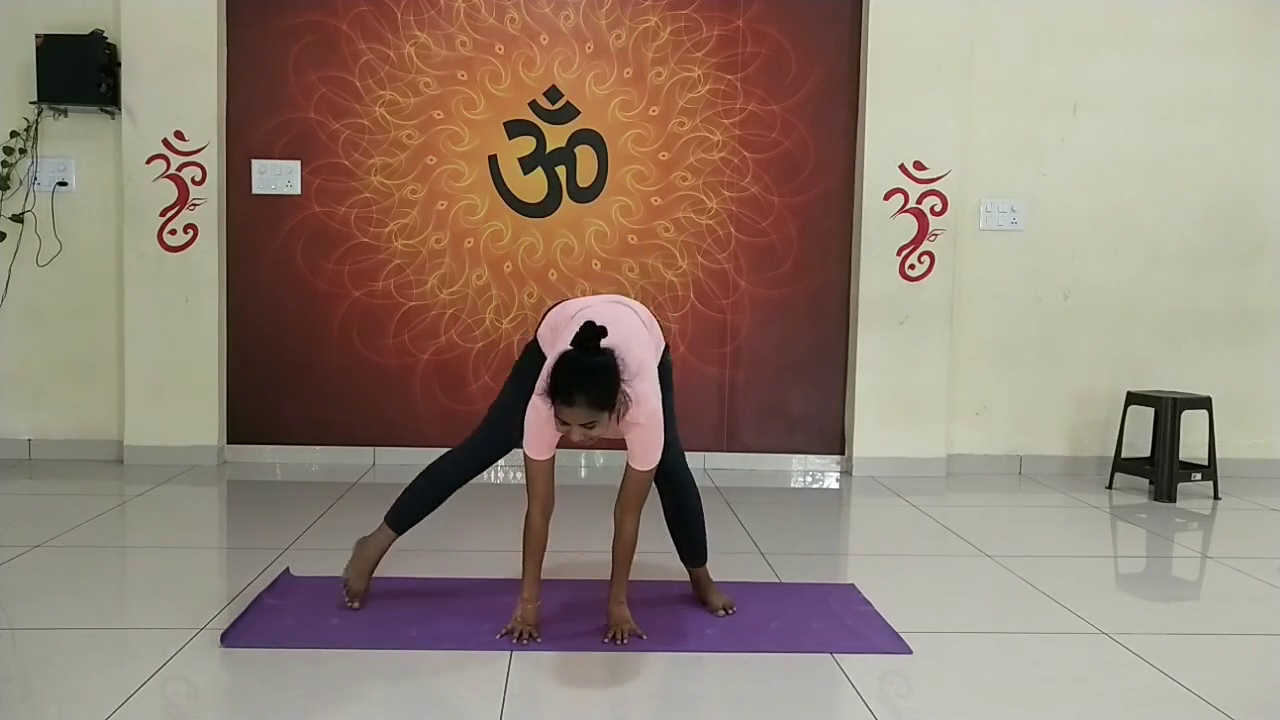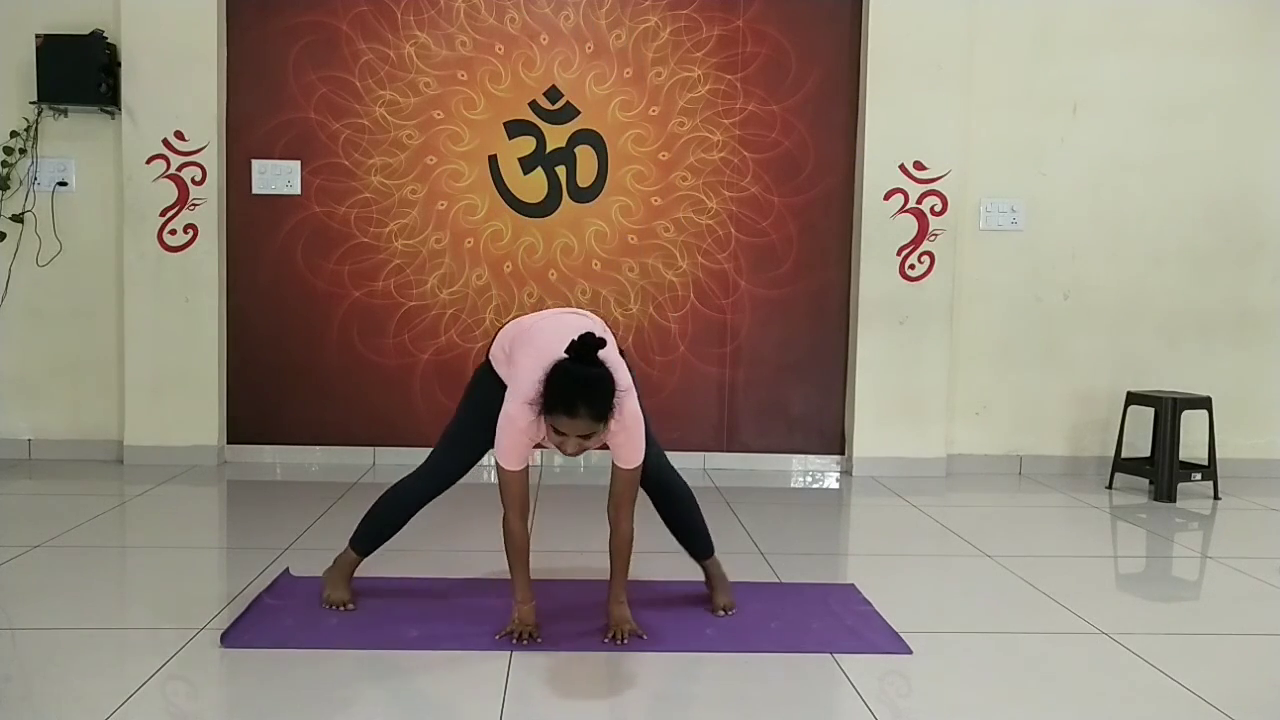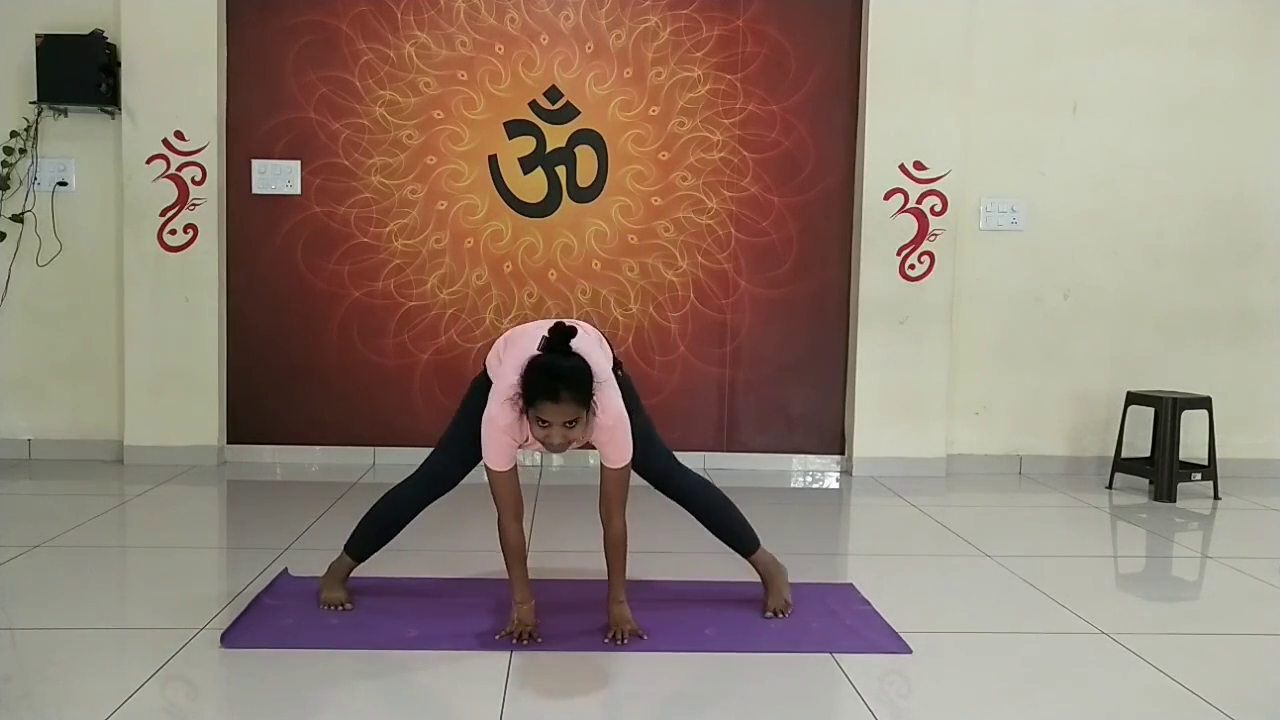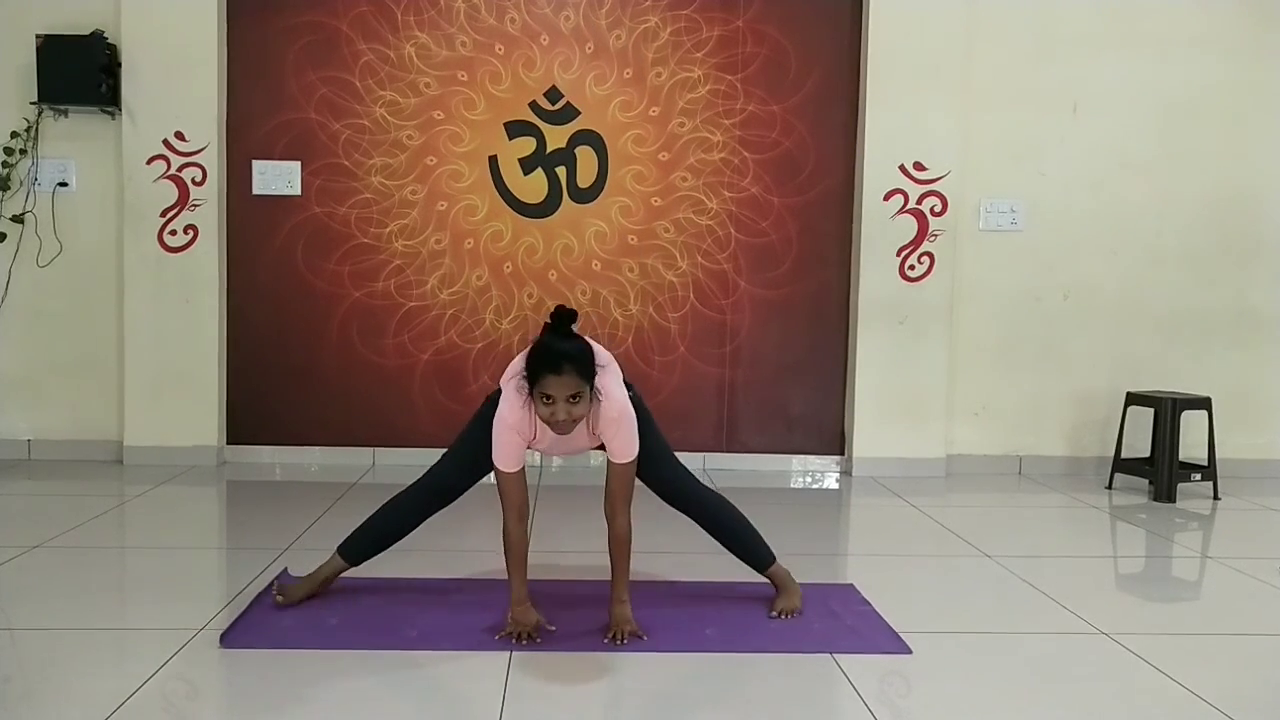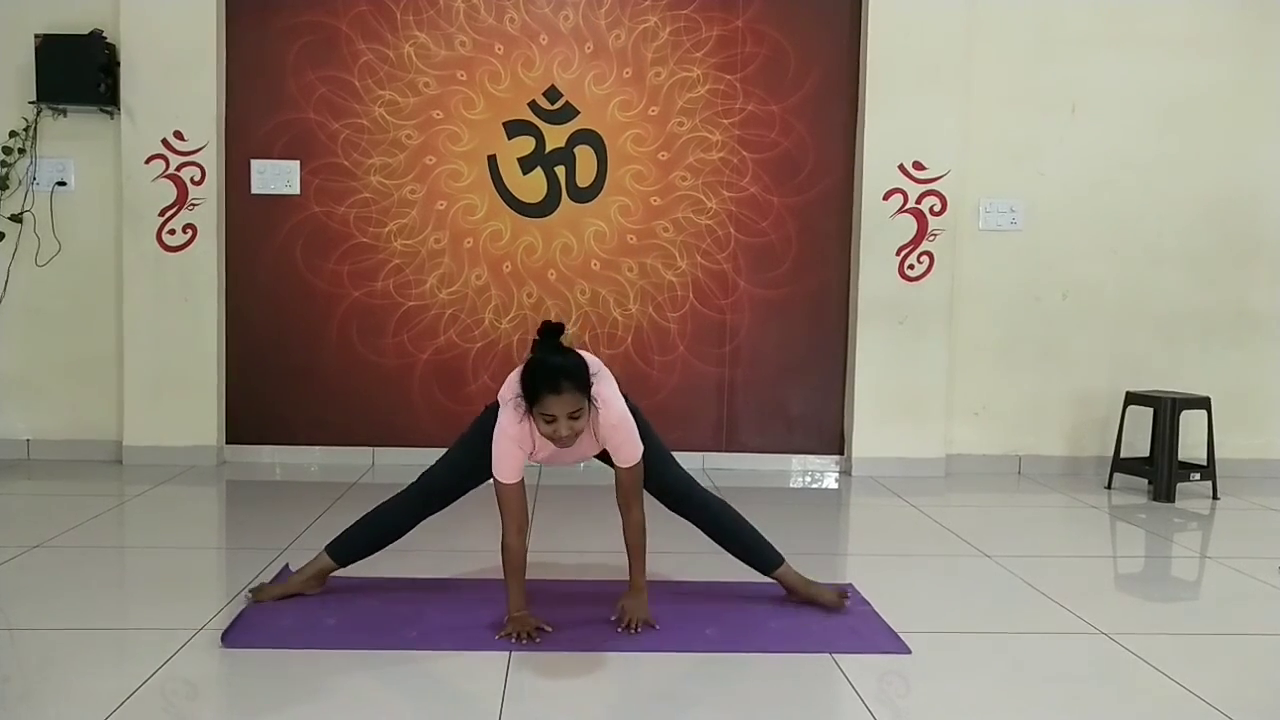
dt=0.3s
person 1, frame 1
left shoulder: (643, 408)
right shoulder: (543, 402)
left elbow: (629, 514)
right elbow: (539, 509)
left wrist: (617, 602)
right wrist: (528, 600)
right hip: (558, 331)
left knee: (670, 469)
right knee: (477, 451)
left ankle: (700, 578)
right ankle: (376, 544)
person 1, frame 2
left shoulder: (625, 412)
right shoulder: (521, 409)
left elbow: (622, 515)
right elbow: (515, 515)
left wrist: (618, 602)
right wrist: (523, 602)
right hip: (511, 355)
left knee: (655, 472)
right knee: (438, 472)
left ankle: (712, 572)
right ankle: (343, 565)
person 1, frame 3
left shoulder: (608, 410)
right shoulder: (502, 410)
left elbow: (614, 515)
right elbow: (510, 517)
left wrist: (618, 602)
right wrist: (521, 602)
right hip: (505, 359)
left knee: (671, 476)
right knee: (432, 479)
left ankle: (769, 567)
right ankle: (340, 569)
person 1, frame 4
left shoulder: (613, 403)
right shoulder: (513, 406)
left elbow: (619, 513)
right elbow: (514, 517)
left wrist: (621, 602)
right wrist: (520, 604)
left hip: (610, 378)
right hip: (520, 386)
left knee: (681, 488)
right knee: (435, 488)
left ankle: (781, 577)
right ankle: (323, 574)
person 1, frame 5
left shoulder: (612, 416)
right shoulder: (511, 422)
left elbow: (632, 509)
right elbow: (514, 528)
left wrist: (638, 591)
right wrist: (518, 607)
left hip: (603, 432)
right hip: (511, 415)
left knee: (687, 496)
right knee: (425, 494)
left ankle: (795, 582)
right ankle: (312, 572)
